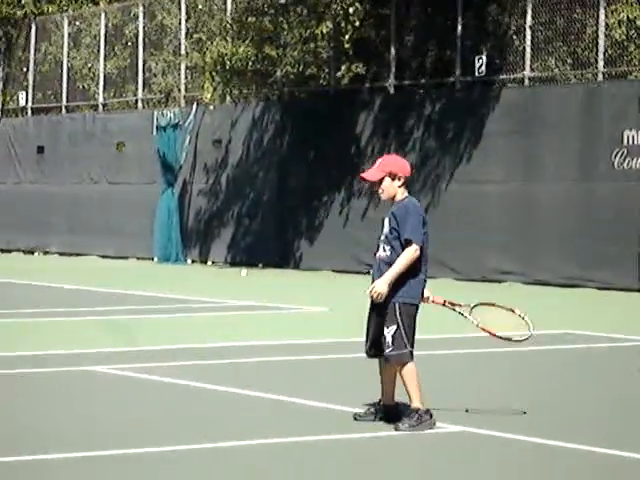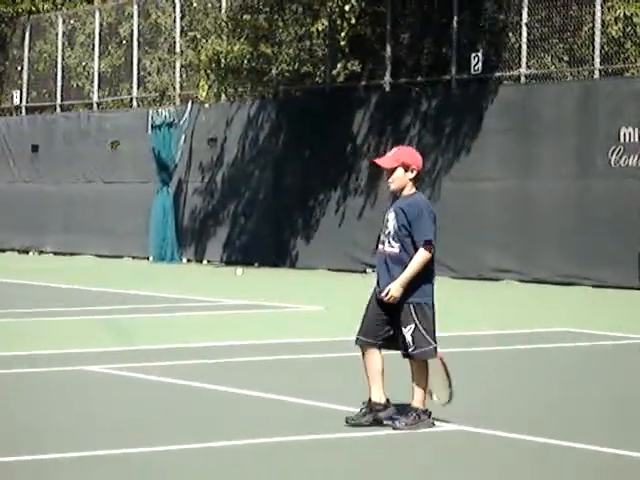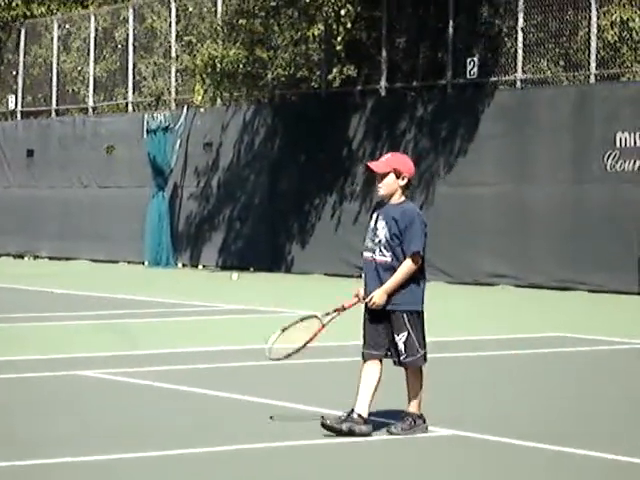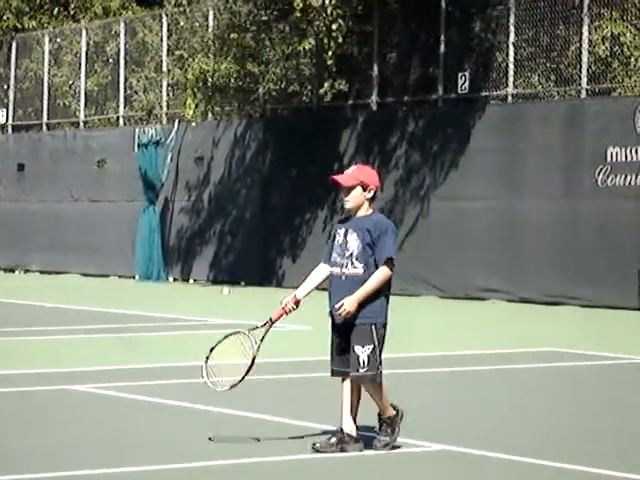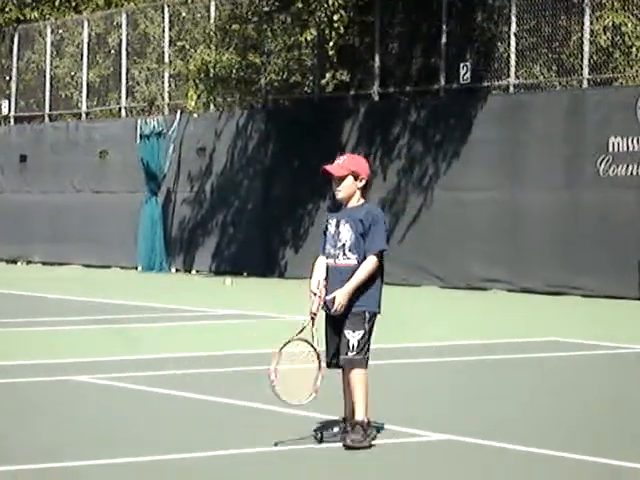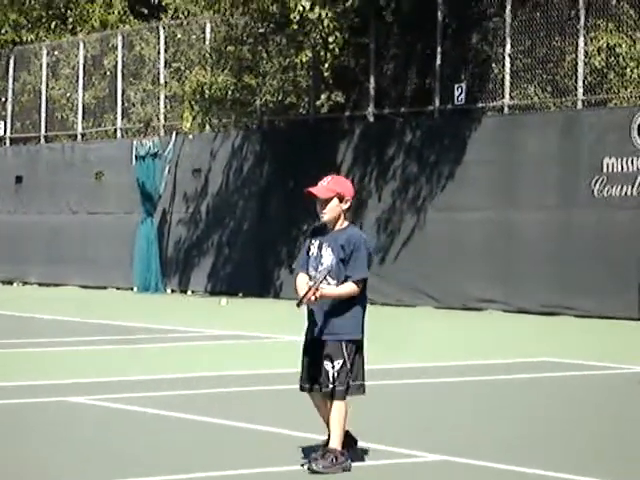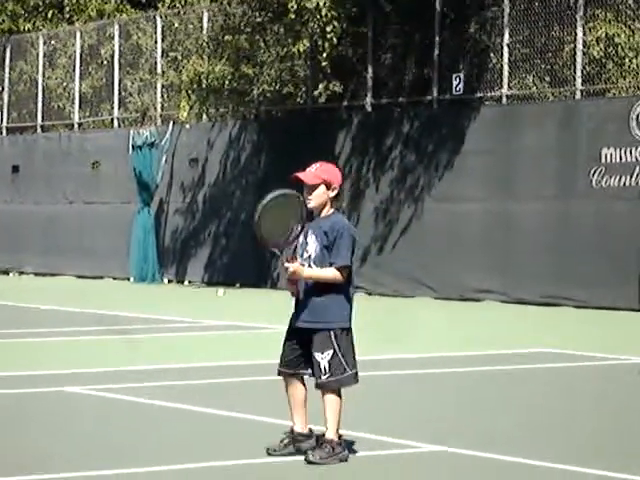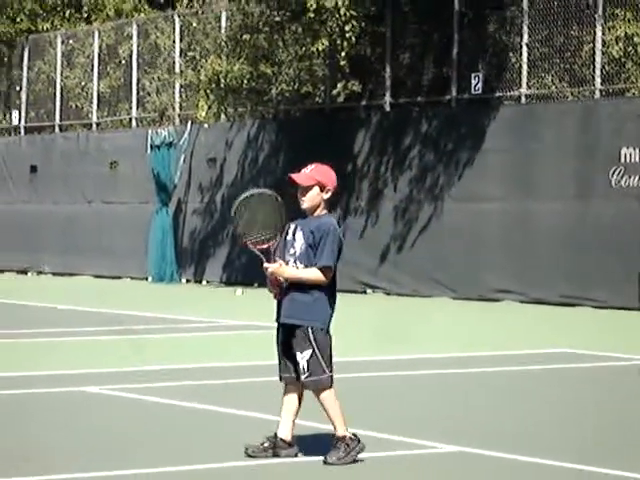
dt=0.3s
person 1, frame 1
left shoulder: (410, 209)
right shoulder: (395, 210)
left elbow: (413, 249)
left wrist: (386, 281)
right wrist: (421, 287)
left hip: (402, 295)
right hip: (384, 294)
left knee: (399, 354)
right knee: (378, 351)
left ankle: (420, 413)
right ankle: (386, 406)
person 1, frame 2
left shoulder: (419, 206)
right shoulder: (397, 203)
left elbow: (426, 250)
left wrist: (401, 283)
left hip: (412, 293)
right hip: (386, 289)
left knee: (416, 351)
right knee: (369, 341)
left ankle: (419, 411)
right ankle: (378, 404)
person 1, frame 3
left shoulder: (410, 215)
right shoulder: (379, 209)
left elbow: (413, 260)
left wrist: (385, 291)
right wrist: (367, 285)
left hip: (403, 300)
right hip: (376, 299)
left knee: (409, 359)
right knee: (372, 355)
left ankle: (415, 416)
right ankle: (359, 417)
person 1, frame 4
left shoulder: (381, 226)
right shoulder: (341, 225)
left elbow: (386, 269)
right elbow: (327, 266)
left wrist: (356, 298)
right wrist: (299, 293)
left hip: (368, 314)
right hip: (341, 313)
left knee: (365, 372)
right knee: (346, 373)
left ankle: (389, 415)
right ankle: (348, 434)
person 1, frame 5
left shoulder: (372, 215)
right shoulder: (333, 214)
left elbow: (373, 259)
right elbow: (323, 254)
left wrist: (347, 290)
right wrist: (316, 280)
left hip: (361, 302)
right hip: (336, 303)
left knee: (354, 360)
right knee: (343, 362)
left ankle: (363, 423)
right ankle: (351, 420)
person 1, frame 6
left shoulder: (355, 239)
right shoulder: (315, 235)
left elbow: (356, 285)
right elbow: (302, 273)
left wrist: (324, 293)
right wrist: (305, 290)
left hip: (342, 328)
right hip: (316, 326)
left knee: (335, 389)
right knee: (313, 387)
left ankle: (336, 452)
right ankle: (342, 437)
person 1, frame 7
left shoulder: (340, 227)
right shoulder: (305, 223)
left elbow: (340, 272)
left wrist: (304, 272)
right wrist: (292, 278)
left hip: (331, 318)
right hip: (303, 314)
left knee: (331, 380)
right knee: (291, 371)
left ankle: (332, 442)
right ankle: (300, 433)
person 1, frame 8
left shoulder: (327, 228)
right shoulder: (296, 224)
left elbow: (323, 274)
right elbow: (285, 262)
left wrist: (285, 272)
right wrist: (275, 277)
left hip: (311, 317)
right hip: (290, 312)
left knee: (315, 377)
right knee: (291, 378)
left ankle: (346, 438)
right ankle: (284, 439)
